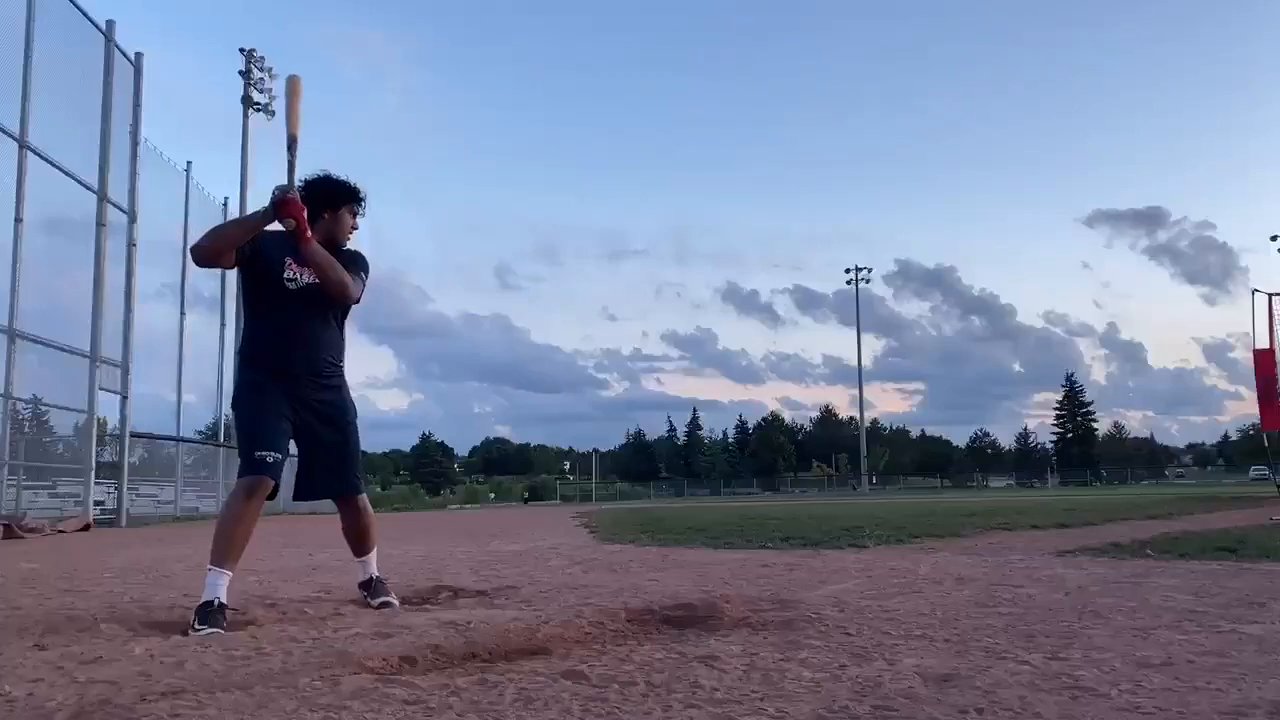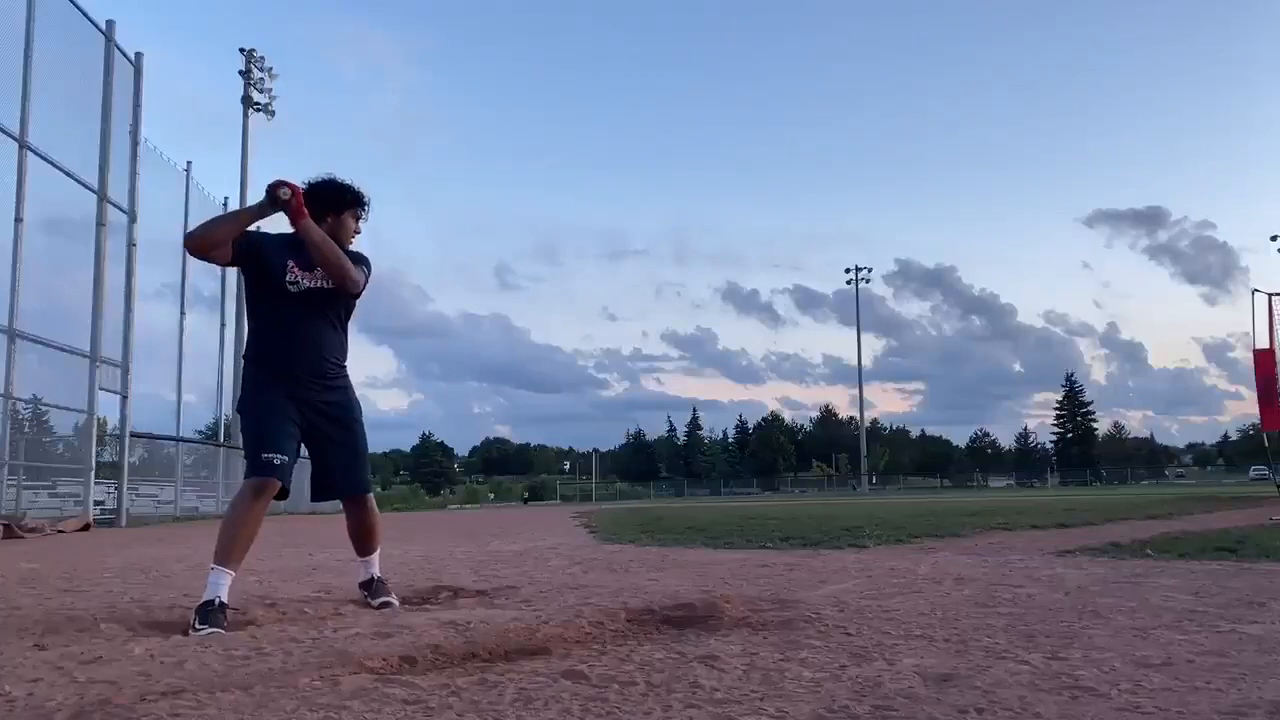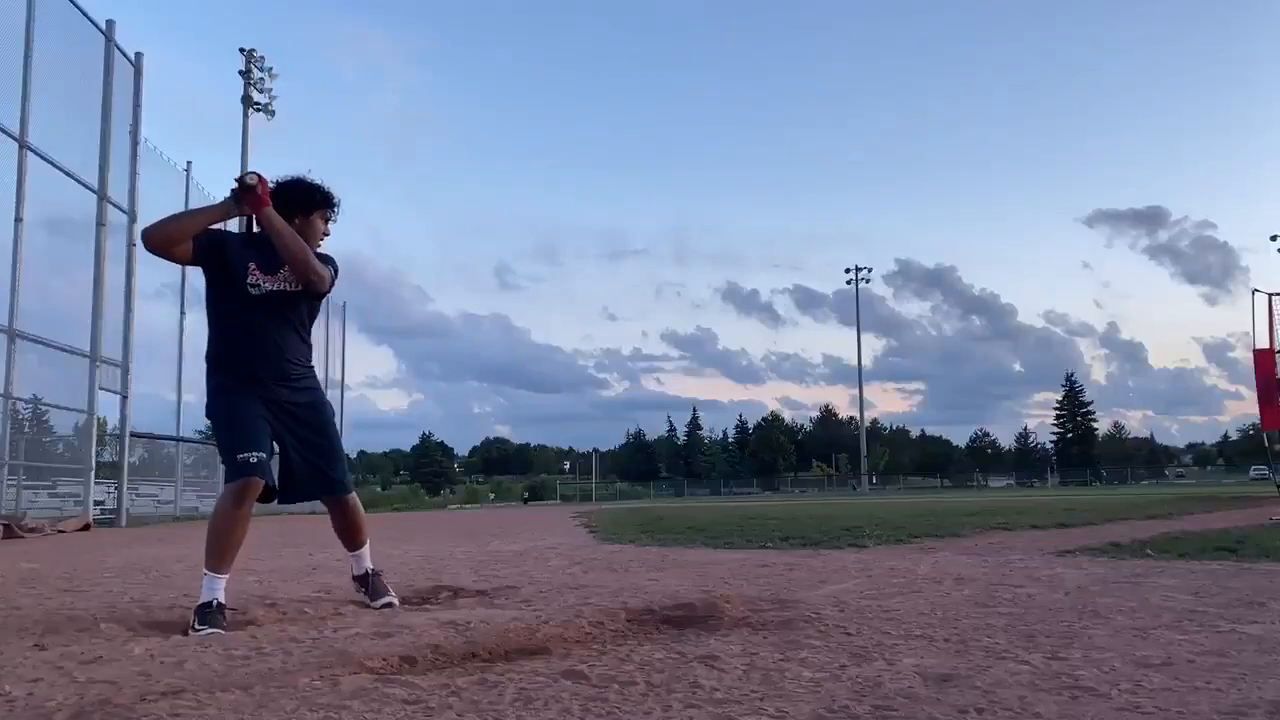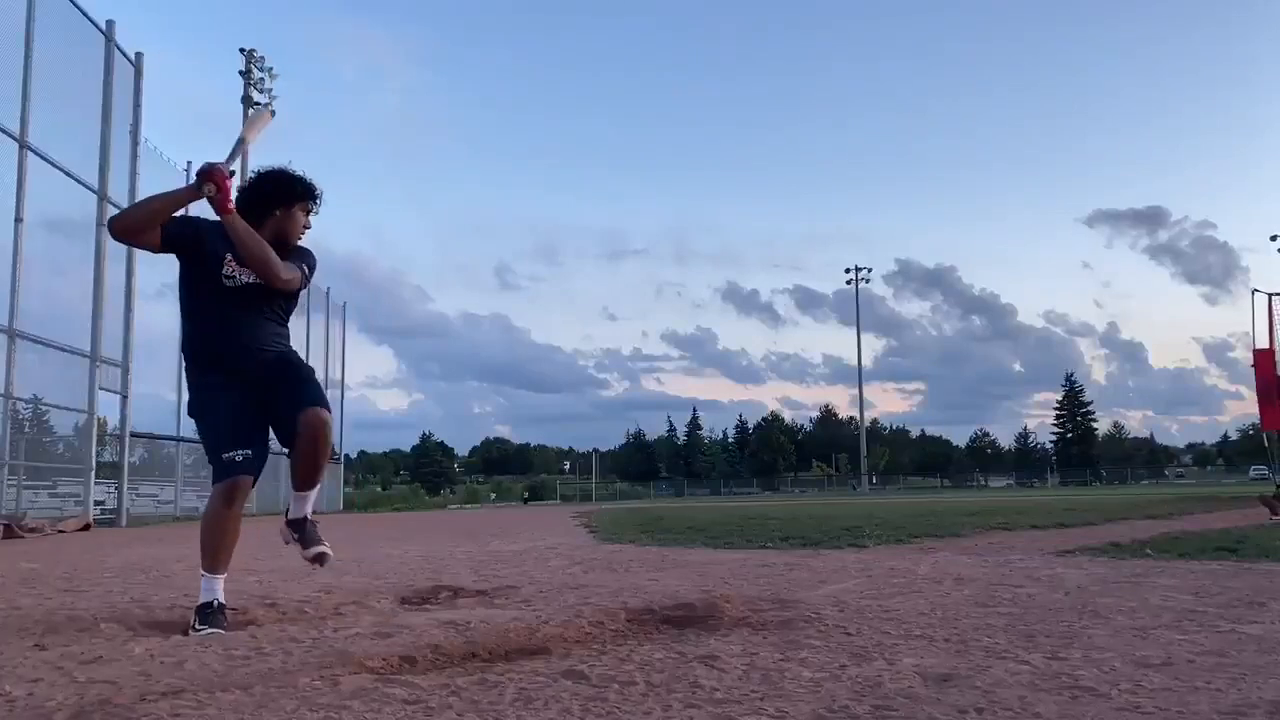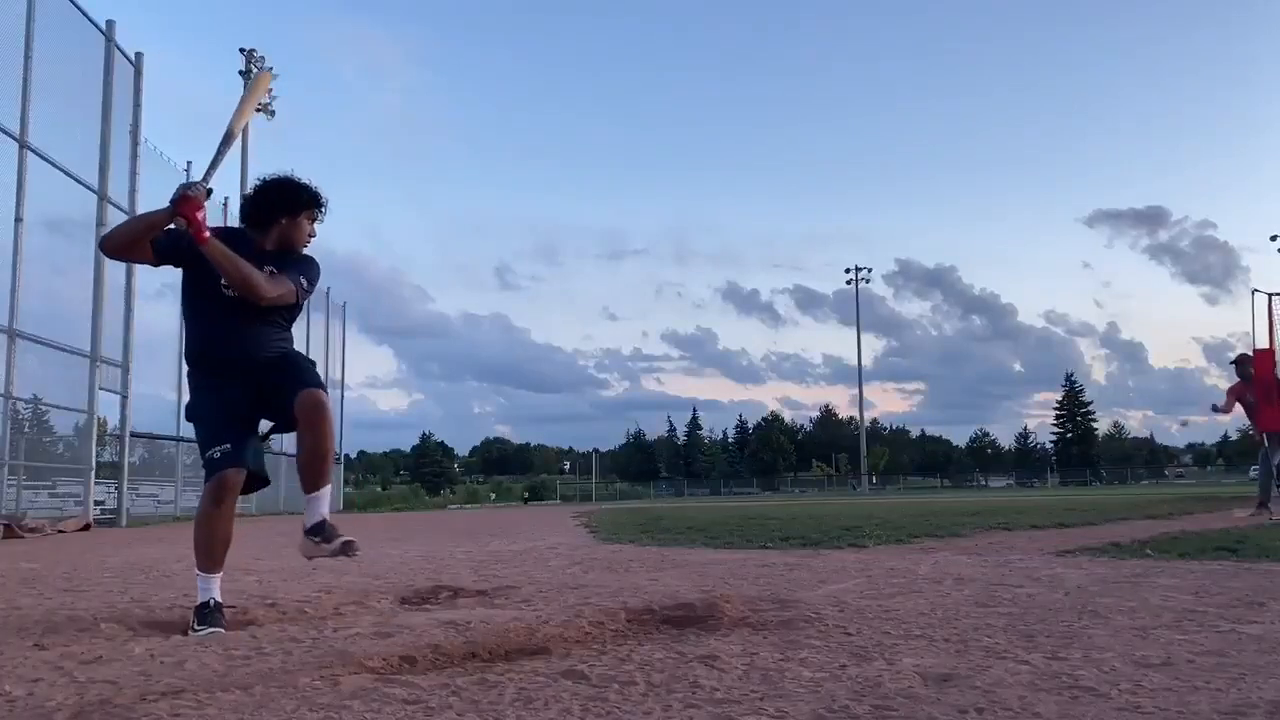
dt=0.3s
person 1, frame 1
left shoulder: (351, 261)
right shoulder: (264, 245)
left elbow: (347, 293)
right elbow: (202, 253)
left wrist: (303, 235)
right wrist: (266, 215)
left hip: (325, 389)
right hip: (265, 385)
left knee: (350, 490)
right knee: (255, 481)
left ankle: (370, 577)
right ankle: (213, 598)
person 1, frame 2
left shoulder: (356, 262)
right shoulder: (264, 247)
left elbow: (347, 279)
right elbow: (196, 242)
left wrist: (299, 218)
right wrist: (265, 208)
left hip: (331, 390)
right hip: (270, 387)
left knee: (358, 490)
right knee: (263, 481)
left ankle: (371, 577)
right ankle: (214, 597)
person 1, frame 3
left shoulder: (322, 265)
right shoulder: (228, 248)
left elbow: (312, 275)
right elbow: (154, 238)
left wrist: (264, 209)
right wrist: (230, 207)
left hip: (299, 390)
right hip: (238, 389)
left knee: (339, 490)
right knee: (246, 482)
left ankle: (365, 572)
right ankle: (211, 599)
person 1, frame 4
left shoulder: (301, 258)
right shoulder: (201, 235)
left elbow: (277, 275)
right elbow: (121, 227)
left wrist: (226, 208)
right wrist: (195, 191)
left hip: (274, 366)
right hip: (216, 378)
left knee: (316, 421)
right knee: (235, 480)
left ankle: (299, 516)
right ankle: (211, 599)
person 1, frame 5
left shoulder: (304, 267)
right shoulder: (201, 242)
left elbow: (264, 293)
right elbow: (113, 246)
left wrist: (201, 234)
right wrist: (173, 212)
left hip: (275, 369)
right hip: (217, 382)
left knee: (314, 402)
right knee: (226, 480)
left ankle: (317, 524)
right ankle: (208, 600)
